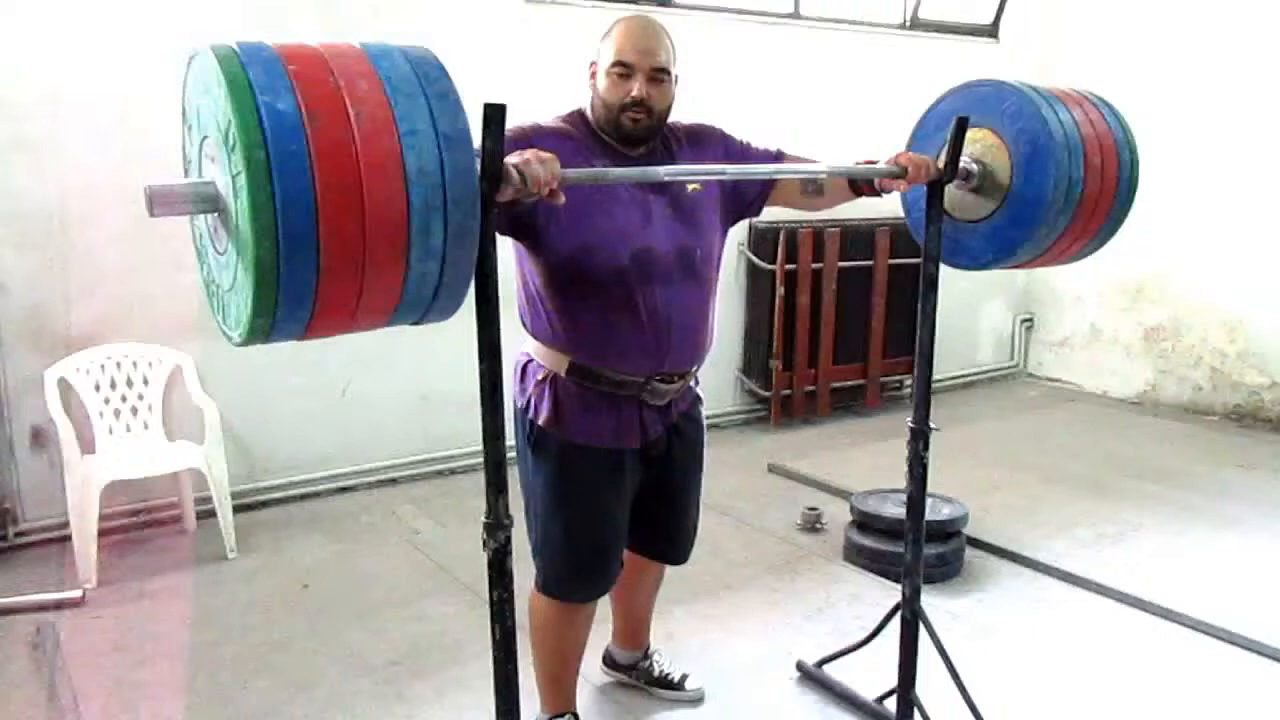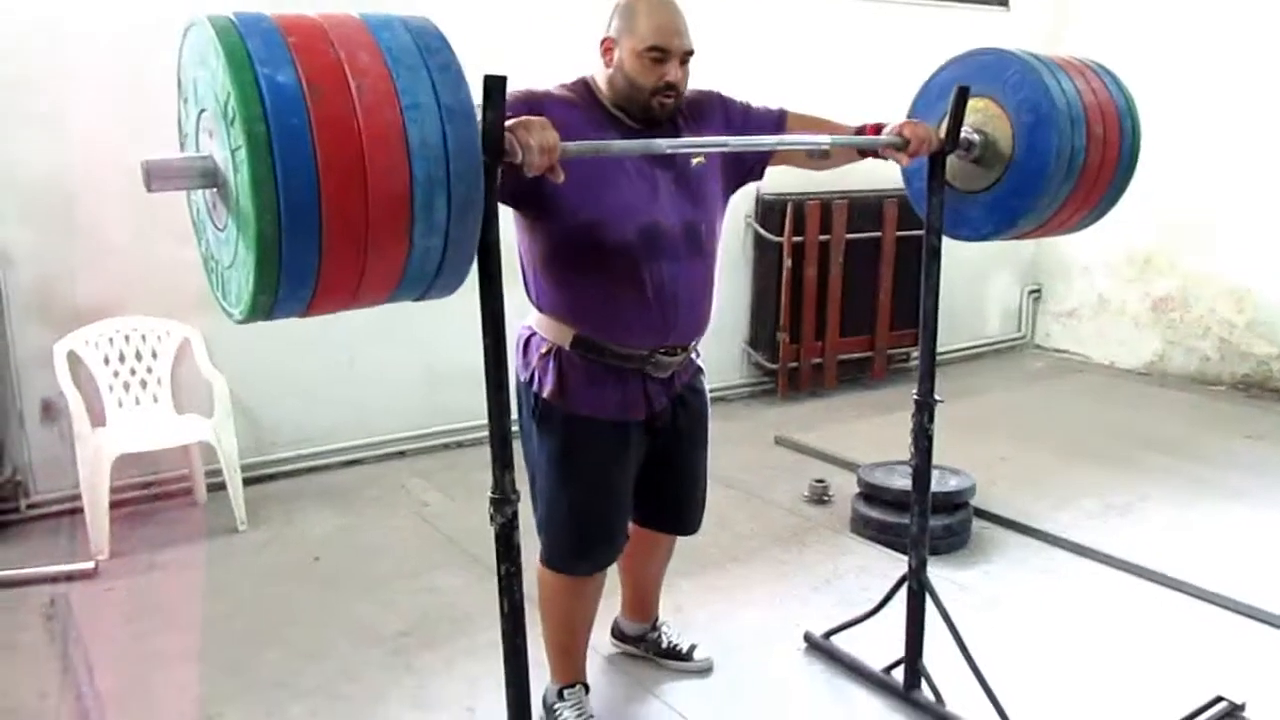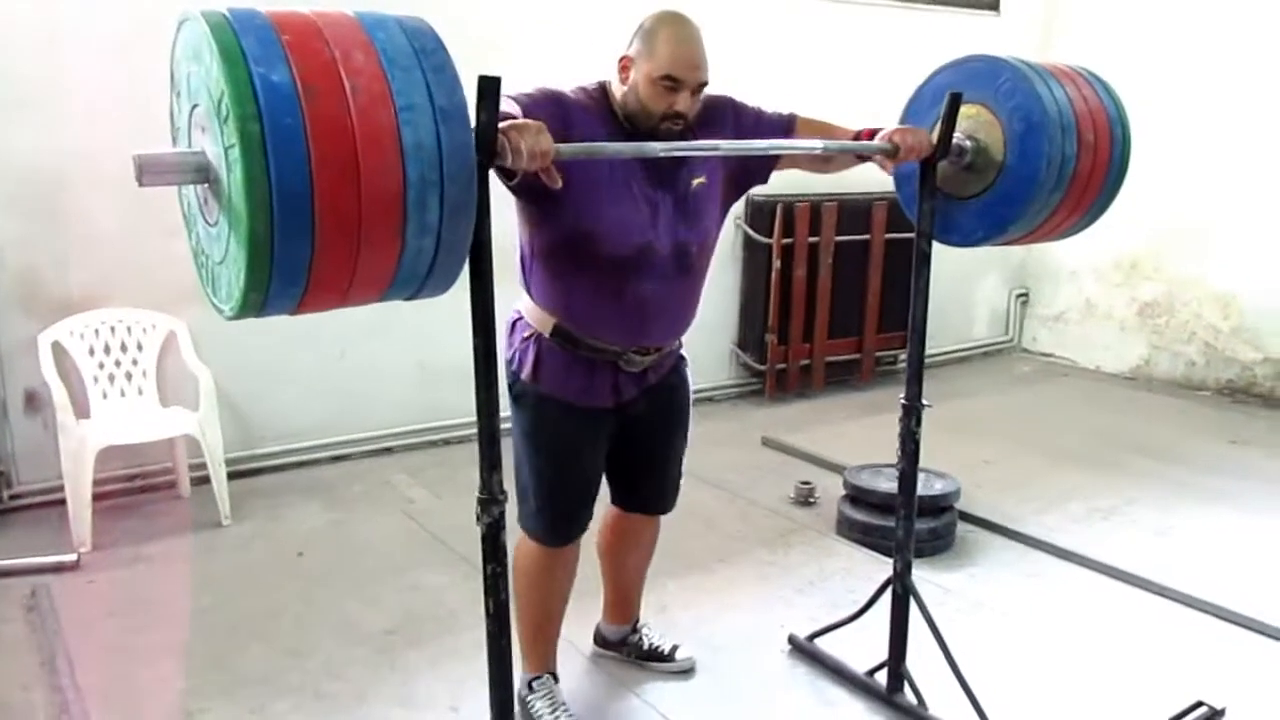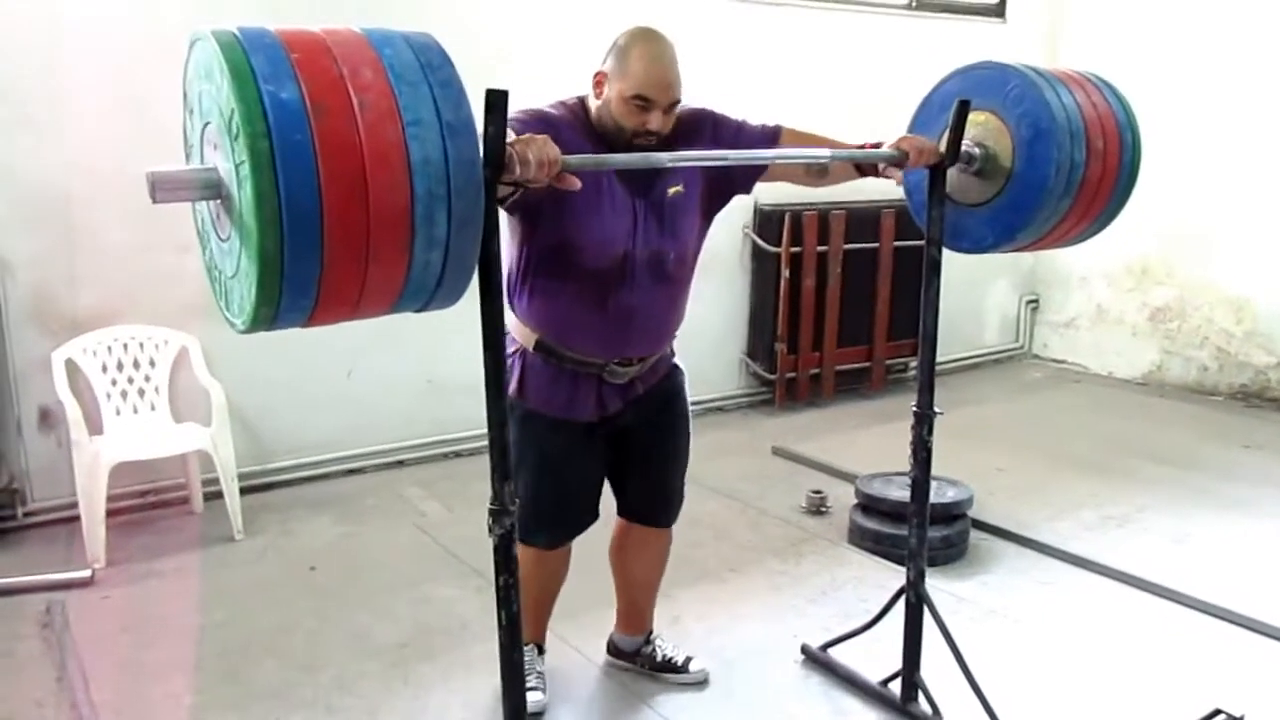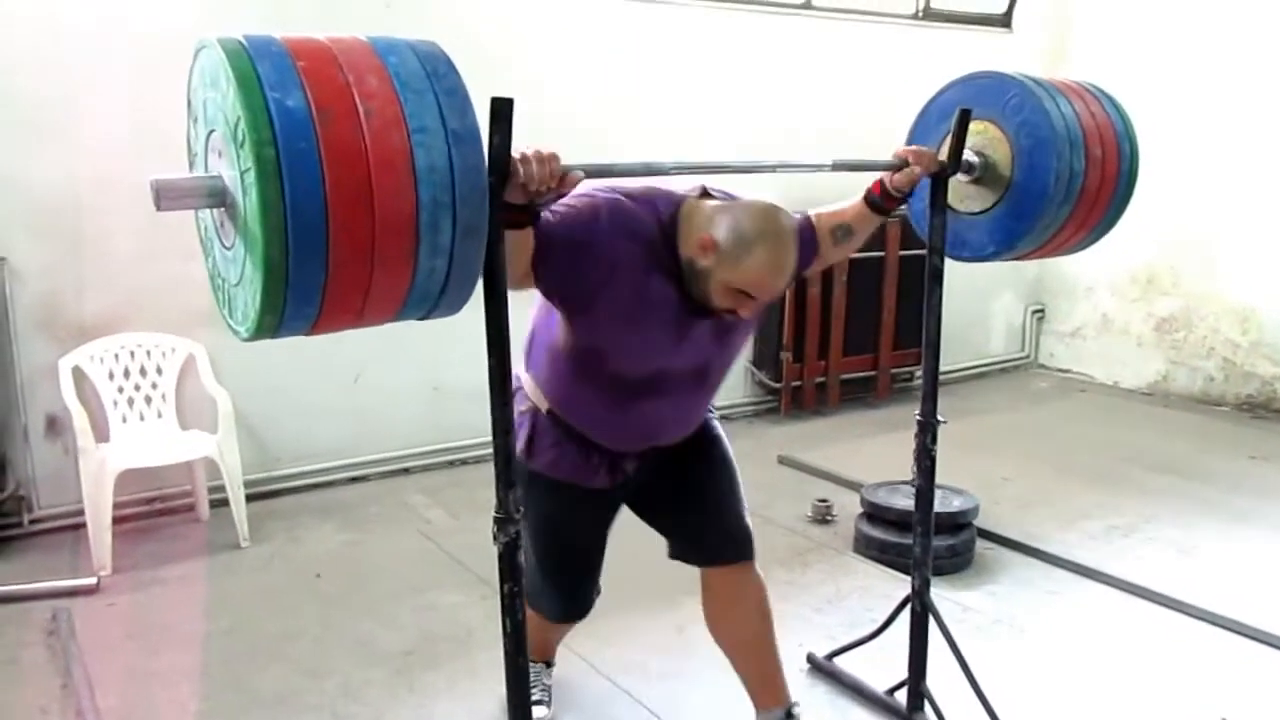
dt=0.4s
person 1, frame 1
left shoulder: (707, 153)
right shoulder: (543, 154)
left elbow: (800, 183)
left wrist: (876, 176)
right wrist: (507, 176)
left hip: (674, 405)
right hip: (578, 411)
left knee: (654, 547)
right knee: (572, 575)
left ankle: (630, 654)
person 1, frame 2
left shoulder: (710, 120)
right shoulder: (548, 120)
left elbow: (803, 139)
left wrist: (878, 133)
right wrist: (504, 141)
left hip: (674, 375)
right hip: (580, 381)
left knee: (663, 518)
right knee: (580, 546)
left ankle: (639, 626)
person 1, frame 3
left shoulder: (721, 130)
right shoulder: (562, 119)
left elbow: (807, 140)
right elbow: (494, 124)
left wrist: (876, 139)
right wrist: (508, 136)
left hip: (656, 365)
right hip: (562, 366)
left knee: (643, 504)
right knee: (553, 524)
left ankle: (620, 629)
person 1, frame 4
left shoulder: (695, 135)
right shoulder: (547, 140)
left elbow: (796, 156)
left wrist: (879, 157)
right wrist: (511, 165)
left hip: (649, 376)
right hip: (552, 378)
left knee: (653, 515)
right knee: (548, 526)
left ankle: (633, 641)
right ankle: (525, 652)
person 1, frame 5
left shoulder: (766, 240)
right shoulder: (611, 230)
left elbow: (830, 235)
right elbow: (513, 267)
left wrist: (887, 194)
right wrist: (517, 208)
left hip: (678, 433)
right hip: (567, 437)
left knee: (730, 559)
right knee: (561, 594)
right ankle: (534, 664)
